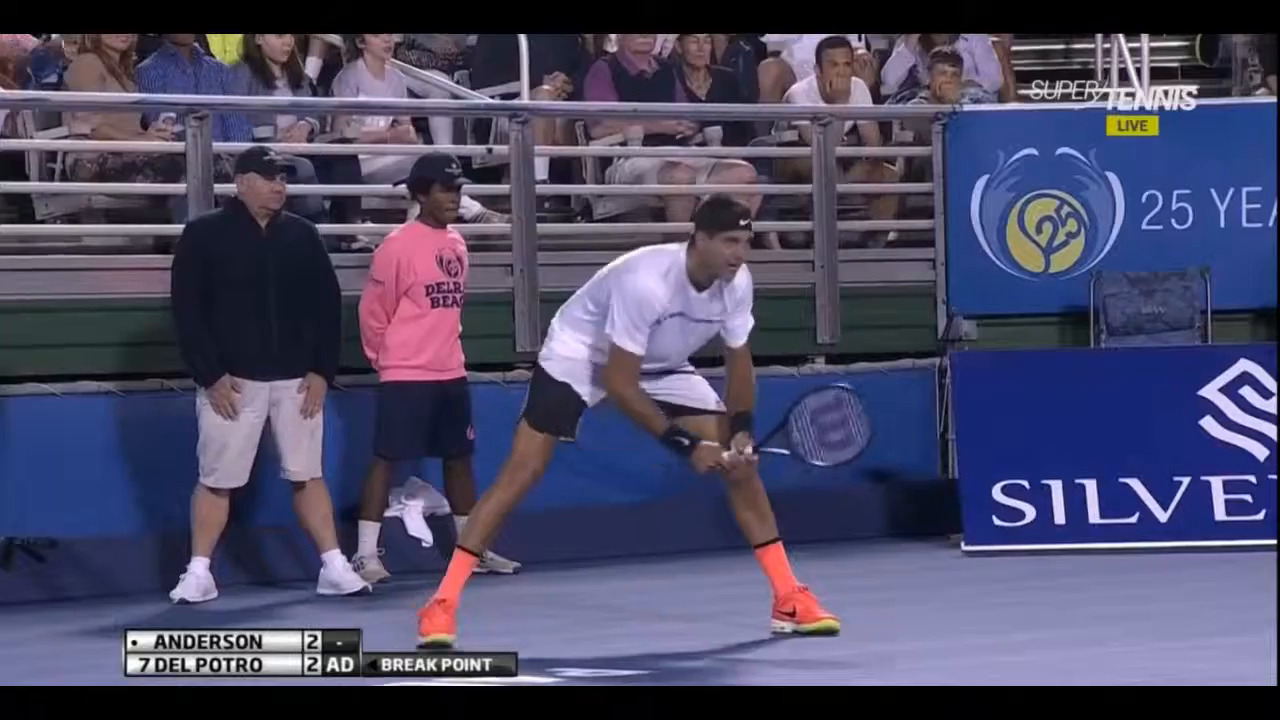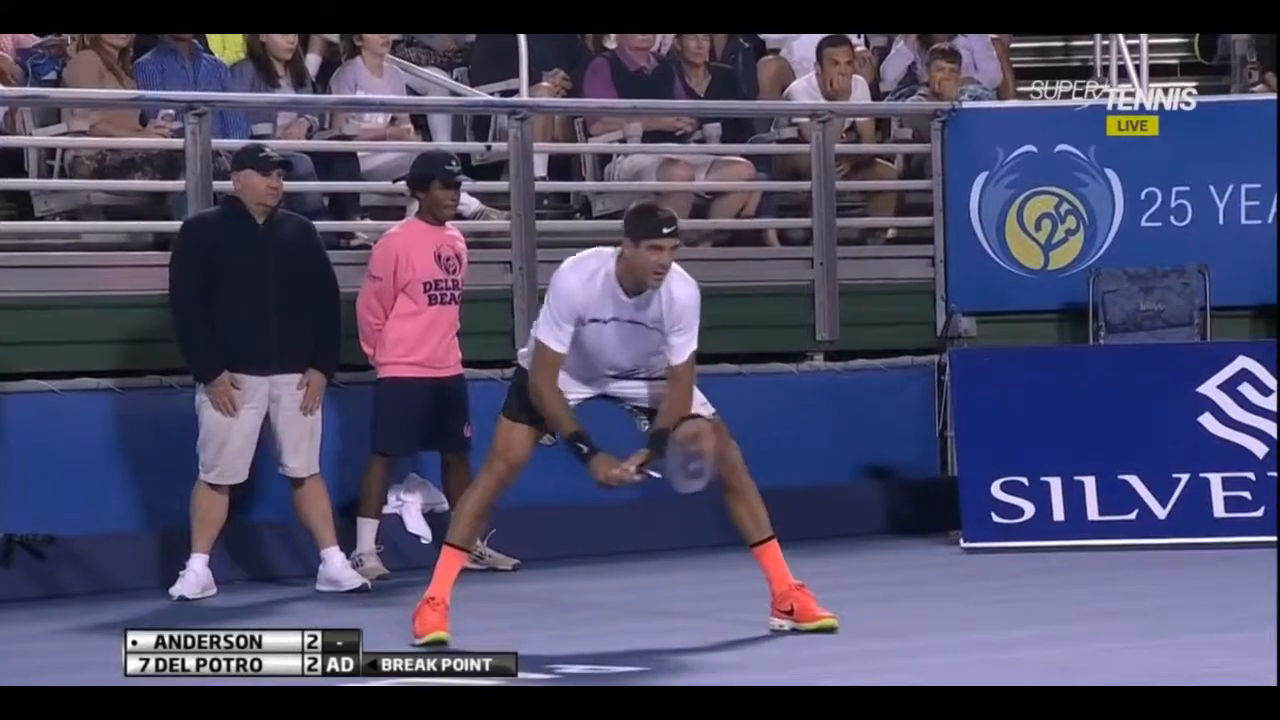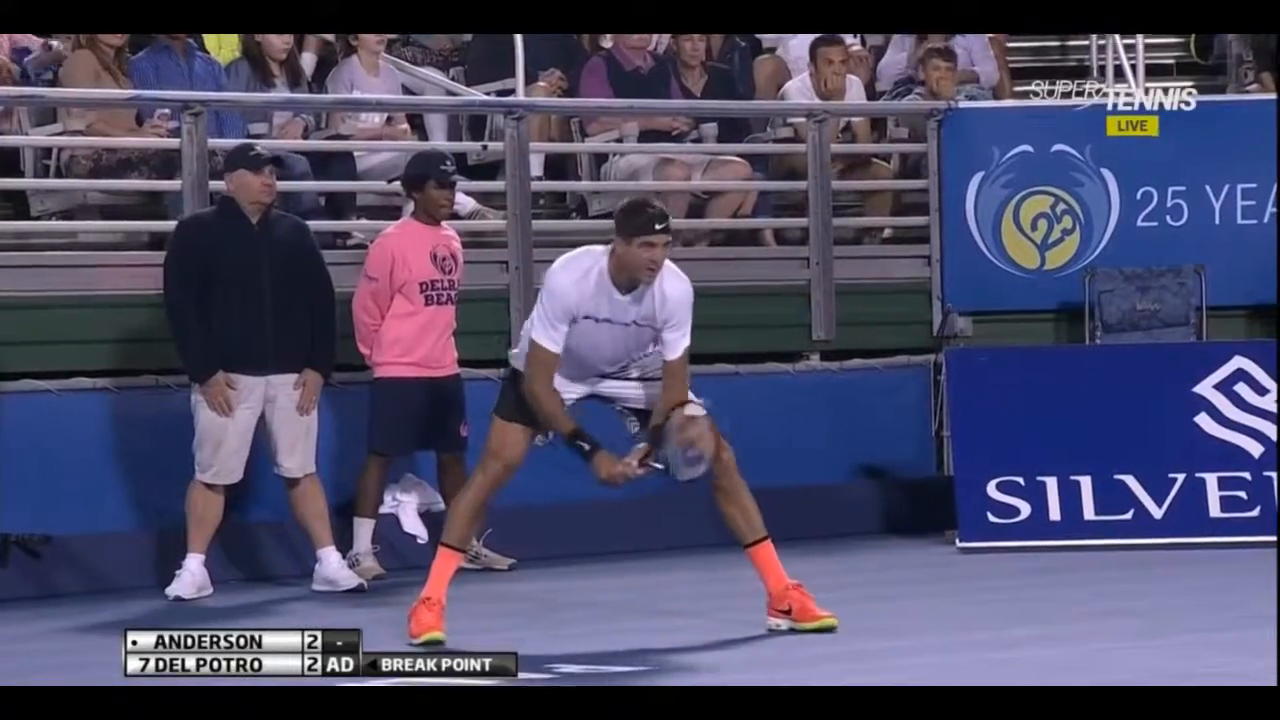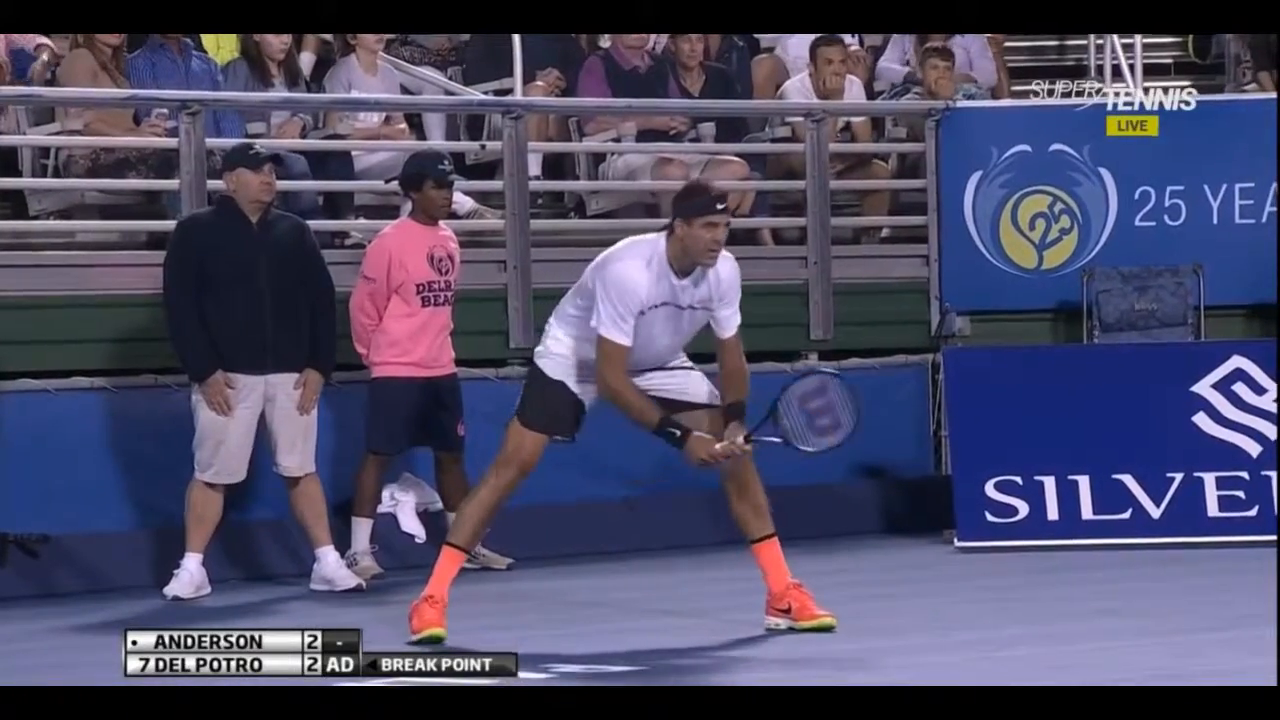
dt=0.4s
person 1, frame 1
left shoulder: (303, 235)
right shoulder: (203, 234)
left elbow: (328, 304)
right elbow: (187, 309)
left wrist: (323, 371)
right wrist: (210, 375)
left hip: (297, 378)
right hip: (231, 380)
left knee: (307, 475)
right knee: (216, 479)
left ankle: (334, 567)
right ankle: (199, 573)
person 1, frame 2
left shoulder: (301, 231)
right shoulder: (202, 231)
left elbow: (327, 300)
right elbow: (186, 306)
left wrist: (323, 366)
right wrist: (210, 371)
left hip: (296, 374)
right hip: (230, 376)
left knee: (306, 471)
right knee: (216, 475)
left ankle: (333, 563)
right ankle: (198, 569)
person 1, frame 3
left shoulder: (295, 232)
right shoulder: (196, 232)
left elbow: (321, 300)
right elbow: (181, 306)
left wrist: (319, 366)
right wrist: (204, 371)
left hip: (292, 374)
right hip: (226, 376)
left knee: (302, 471)
right knee: (211, 474)
left ankle: (329, 563)
right ankle: (194, 570)
person 1, frame 4
left shoulder: (295, 231)
right shoulder: (195, 231)
left elbow: (322, 299)
right elbow: (180, 306)
left wrist: (320, 365)
right wrist: (204, 371)
left hip: (292, 373)
right hip: (226, 375)
left knee: (301, 470)
right knee: (211, 473)
left ankle: (327, 562)
right ankle: (191, 569)
person 2, frame 1
left shoulder: (737, 283)
right shoulder: (645, 282)
left elbow: (739, 360)
right elbow: (619, 383)
left wrist: (741, 430)
right wrist: (687, 445)
left hip: (660, 366)
right hip: (578, 356)
left knee: (740, 459)
right knee: (523, 471)
left ankle: (789, 598)
right ankle: (444, 601)
person 2, frame 2
left shoulder: (682, 293)
right shoulder: (575, 280)
left elbow: (679, 386)
right elbow: (541, 380)
left wrist: (650, 452)
right wrist: (588, 454)
left hip: (645, 370)
right hip: (560, 367)
left knee: (726, 458)
right knee: (503, 463)
left ankle: (786, 596)
right ankle: (435, 600)
person 2, frame 3
left shoulder: (675, 288)
right shoulder: (568, 278)
left elbow: (675, 380)
right elbow: (537, 382)
left wrist: (650, 446)
right wrist: (590, 452)
left hip: (635, 368)
right hip: (552, 369)
left knee: (717, 457)
right knee: (497, 464)
left ankle: (782, 595)
right ankle: (431, 600)
person 2, frame 4
left shoulder: (724, 271)
right shoulder: (627, 271)
left elbow: (731, 355)
right elbow: (610, 378)
left wrist: (735, 421)
right wrist: (680, 435)
left hip: (658, 362)
right hip: (574, 358)
left knee: (735, 453)
right knee: (513, 465)
left ankle: (783, 595)
right ankle: (433, 597)
person 3, frame 1
left shoulder: (458, 243)
right shoulder: (398, 245)
right elbow: (373, 309)
right wrist: (387, 358)
left hip: (452, 373)
right hip: (406, 377)
left knee: (460, 458)
right knee: (386, 459)
right ankle: (367, 554)
person 3, frame 2
left shoulder: (457, 241)
right shoulder: (397, 241)
right elbow: (370, 305)
right wrist: (384, 354)
left hip: (448, 370)
right hip: (402, 372)
left knee: (457, 454)
right knee: (384, 456)
left ankle: (470, 544)
right ankle: (365, 551)
person 3, frame 3
left shoulder: (452, 240)
right shoulder: (393, 242)
right elbow: (366, 305)
right wrist: (381, 354)
left hip: (445, 370)
right hip: (399, 373)
left knee: (453, 455)
right knee: (381, 456)
left ankle: (467, 544)
right ankle: (361, 551)
person 3, frame 4
left shoulder: (449, 241)
right shoulder: (390, 242)
right elbow: (363, 306)
right wrist: (379, 353)
left hip: (442, 370)
right hip: (396, 373)
left knee: (451, 454)
right knee: (378, 456)
right ankle: (359, 551)
